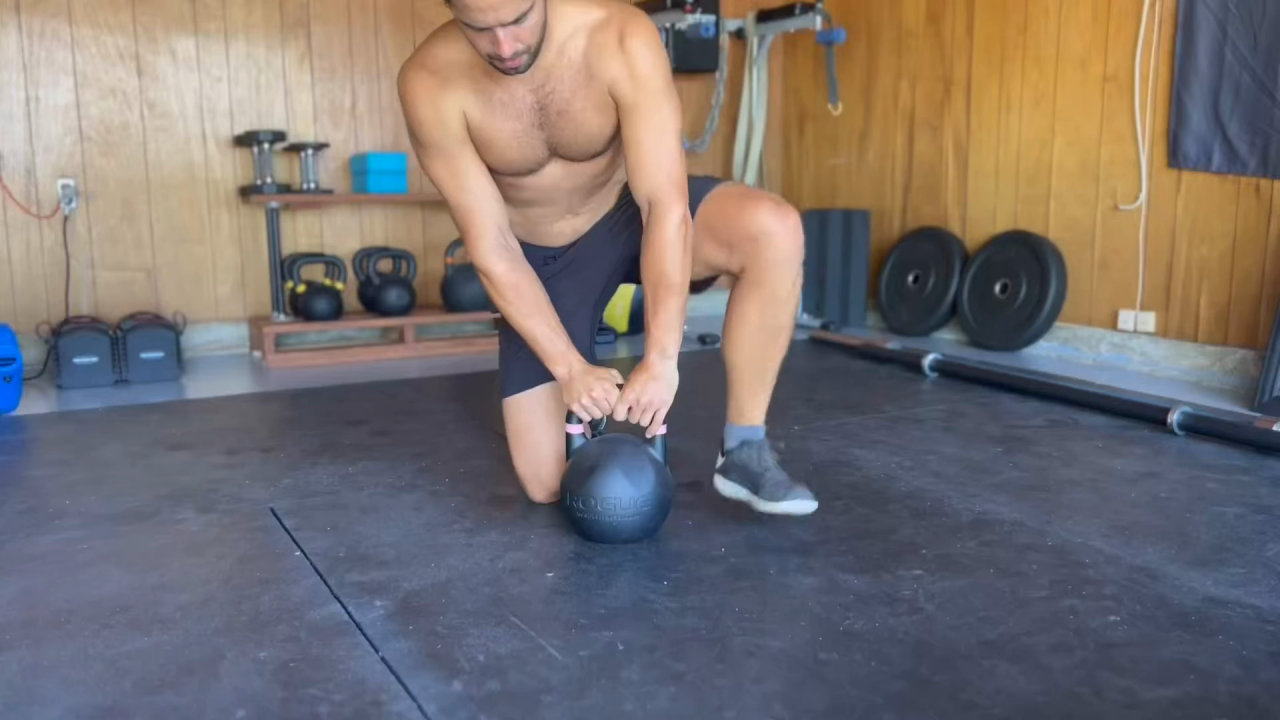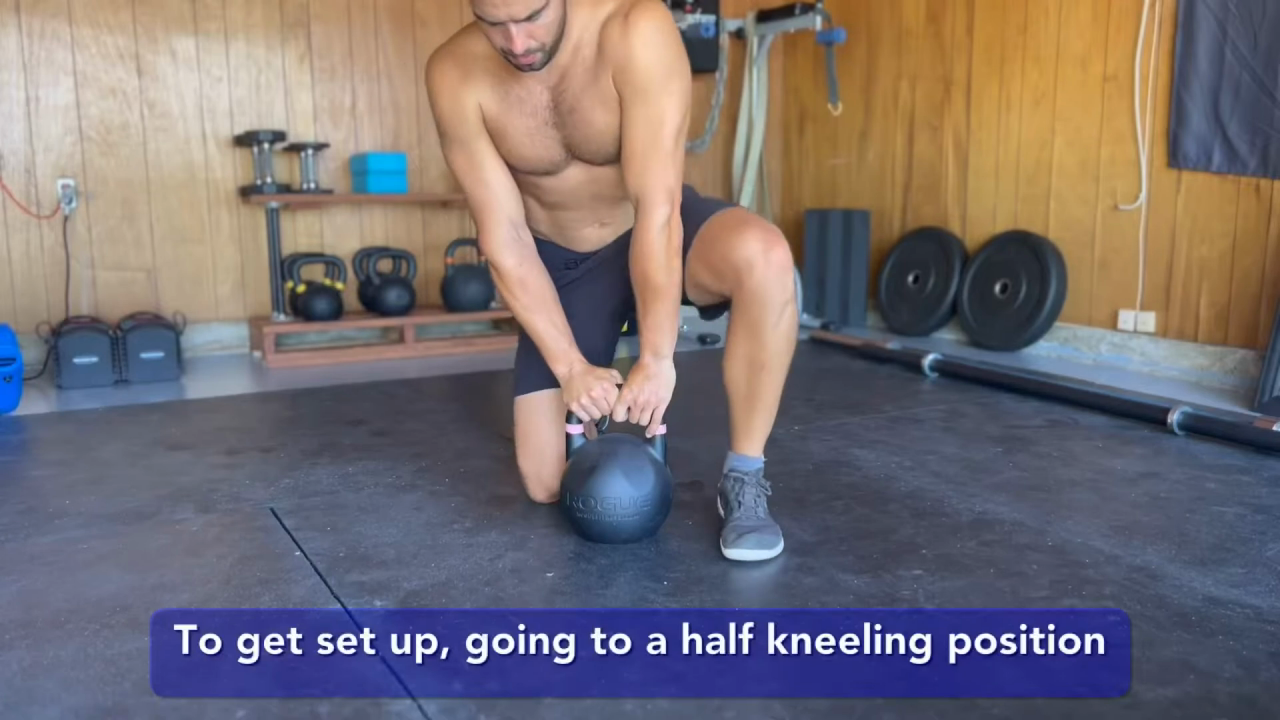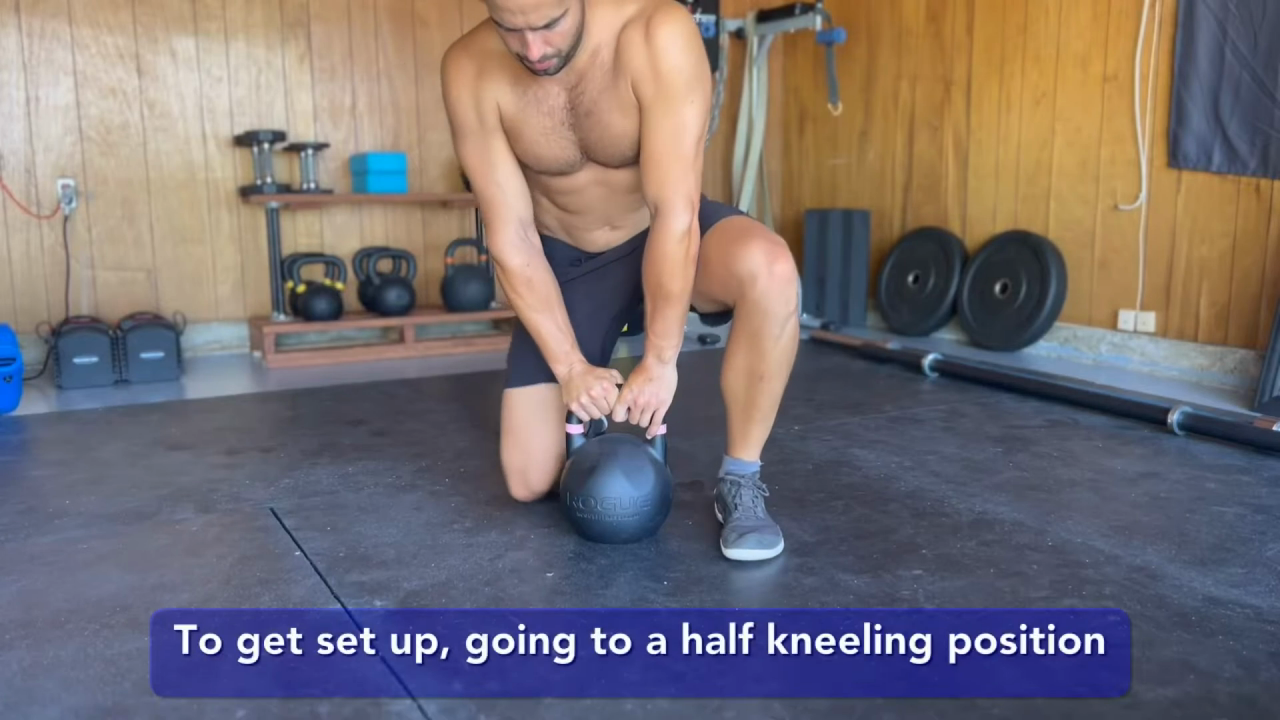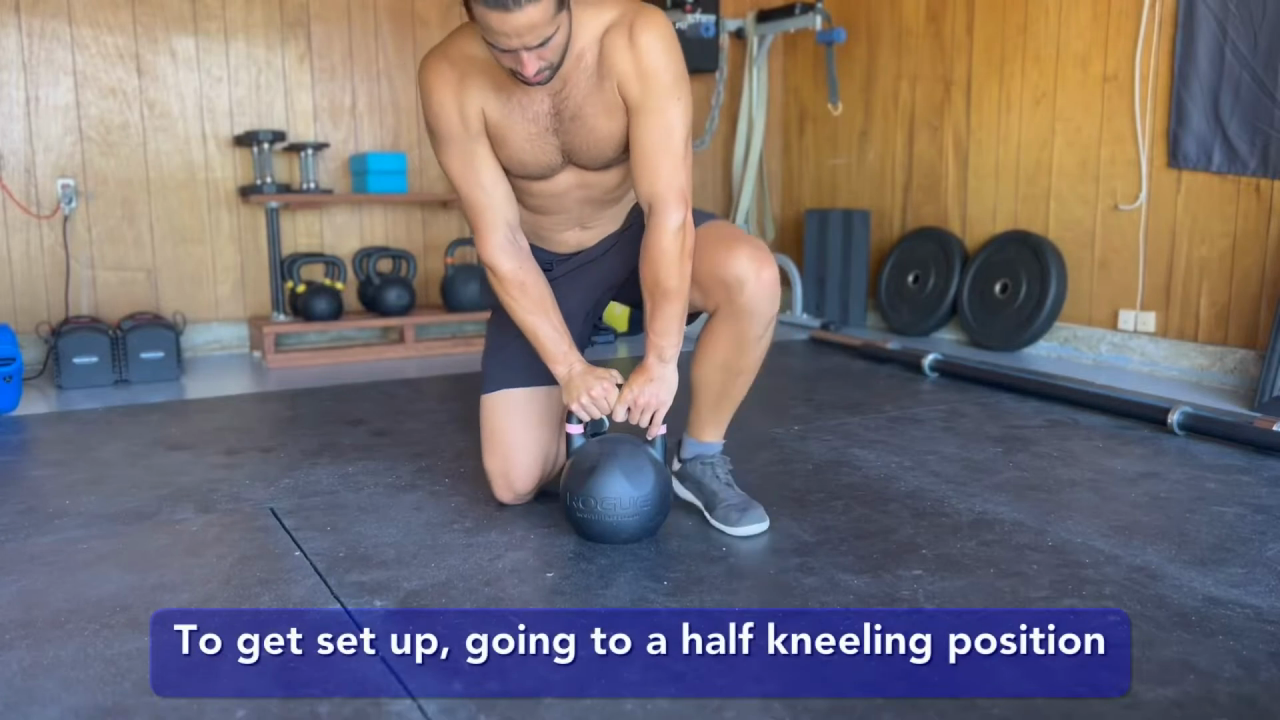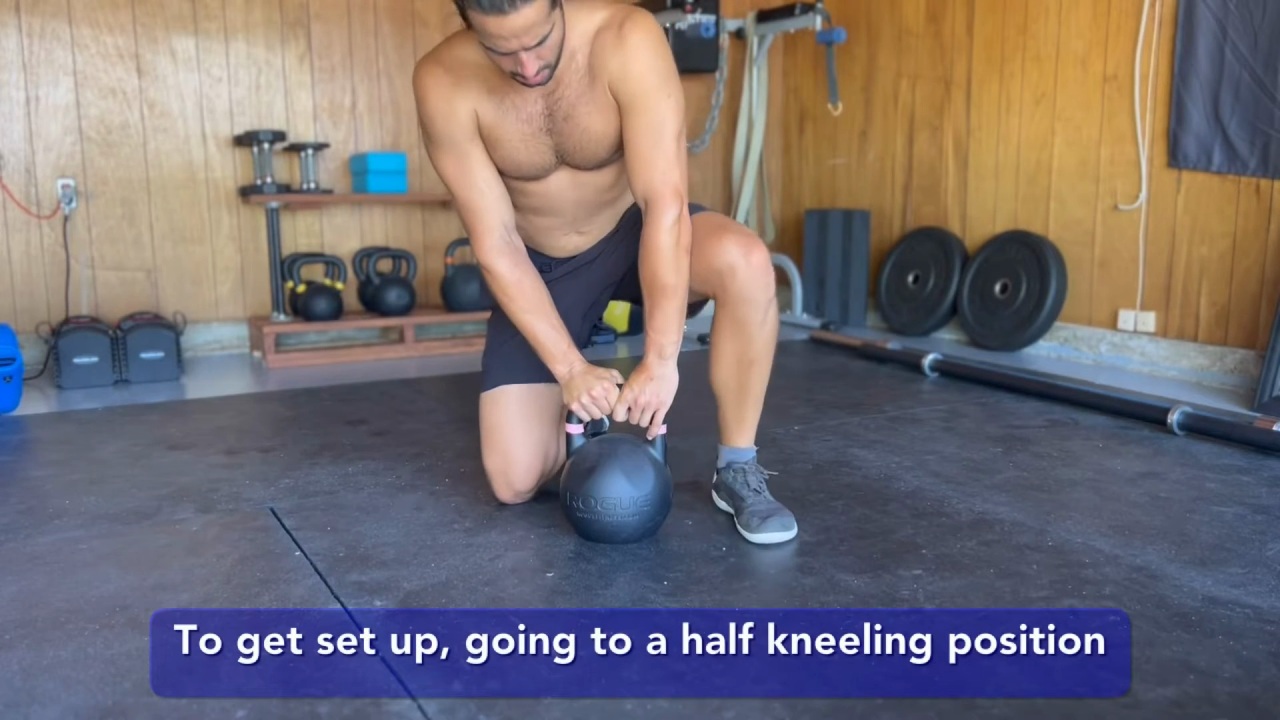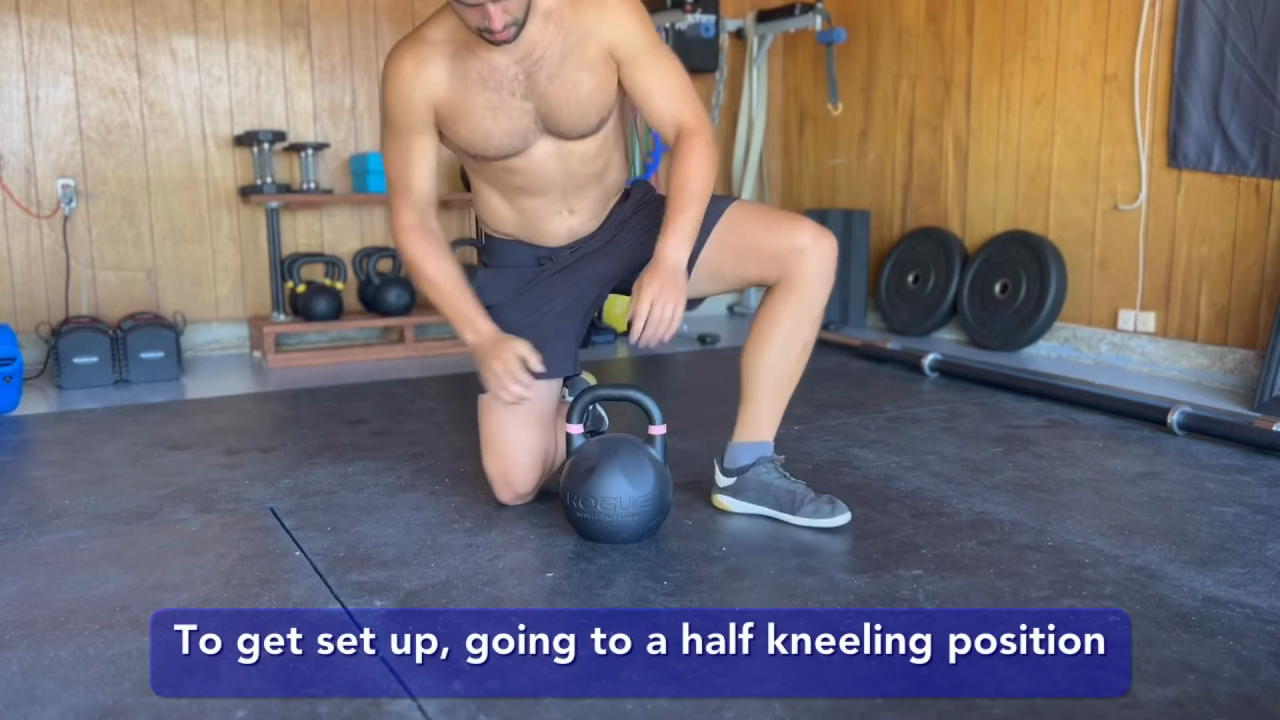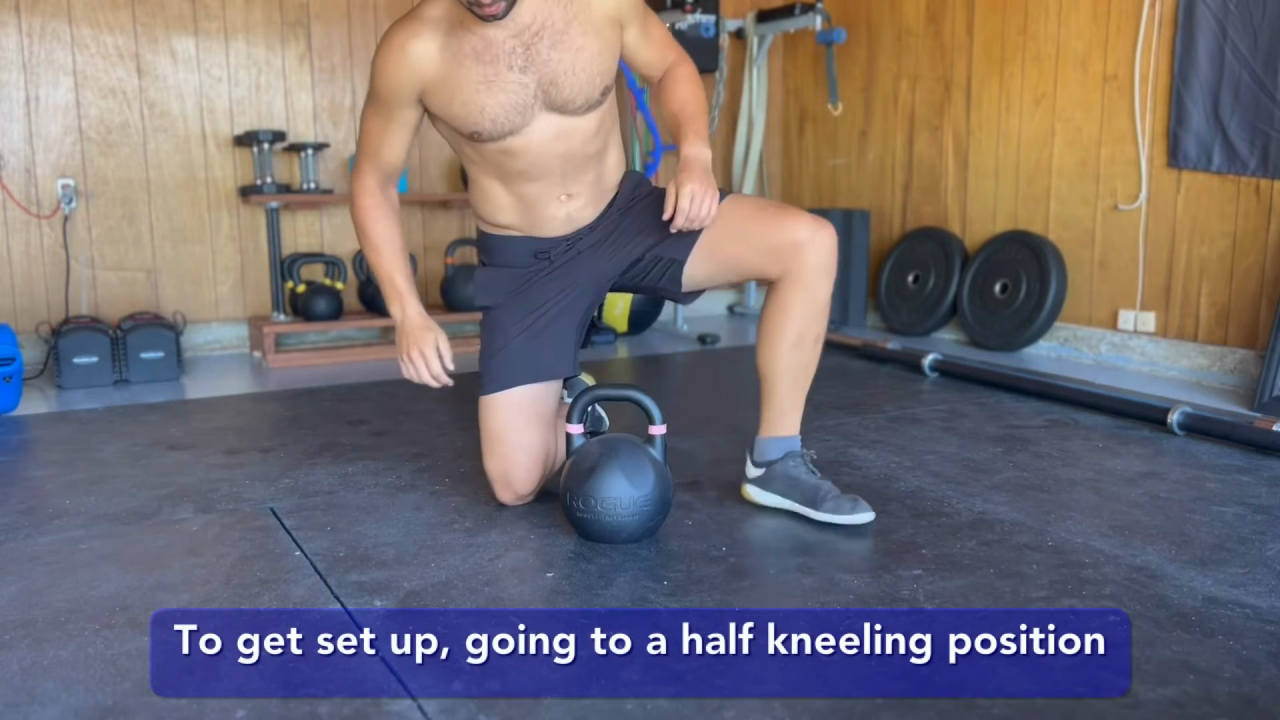
dt=0.4s
person 1, frame 1
right shoulder: (430, 82)
left elbow: (666, 207)
right elbow: (491, 248)
left wrist: (660, 359)
right wrist: (569, 369)
left hip: (629, 211)
right hip: (539, 259)
left knee: (774, 227)
right knee: (549, 484)
left ankle: (743, 447)
right ankle: (609, 413)
person 1, frame 2
right shoulder: (456, 75)
left elbow: (658, 205)
right elbow: (504, 240)
left wrist: (656, 359)
right wrist: (570, 367)
left hip: (659, 230)
right hip: (564, 262)
left knee: (764, 256)
right knee: (549, 484)
left ankle: (743, 477)
right ankle: (611, 420)
person 1, frame 3
right shoulder: (471, 71)
left elbow: (675, 213)
right elbow: (511, 237)
left wrist: (659, 361)
right wrist: (570, 367)
left hip: (672, 235)
right hip: (569, 260)
left knee: (769, 271)
right knee: (531, 481)
left ankle: (740, 480)
right ankle: (602, 424)
person 1, frame 4
right shoulder: (450, 77)
left elbow: (668, 209)
right elbow: (499, 244)
left wrist: (660, 360)
right wrist: (569, 369)
left hip: (640, 231)
right hip: (542, 264)
left knee: (752, 276)
right knee: (515, 484)
left ankle: (699, 457)
right ankle: (589, 419)
person 1, frame 5
right shoulder: (444, 83)
left elbow: (666, 205)
right elbow: (496, 245)
left wrist: (660, 359)
right wrist: (569, 369)
left hip: (637, 232)
right hip: (539, 266)
left knee: (744, 262)
right knee: (515, 483)
left ankle: (738, 468)
right ankle: (584, 412)
person 1, frame 6
right shoulder: (416, 67)
left elbow: (692, 132)
right elbow: (413, 221)
left wrist: (669, 260)
right wrist: (482, 340)
left hip: (627, 224)
right hip: (526, 267)
left knee: (810, 250)
right knee: (515, 485)
left ankle: (744, 466)
right ankle: (568, 402)
person 1, frame 7
right shoulder: (413, 50)
left elbow: (671, 68)
right elbow: (374, 181)
left wrist: (695, 153)
right wrist: (409, 315)
left hip: (628, 215)
right hip: (525, 263)
left knee: (809, 242)
right knee: (515, 486)
left ankle: (775, 463)
right ankle: (566, 402)
